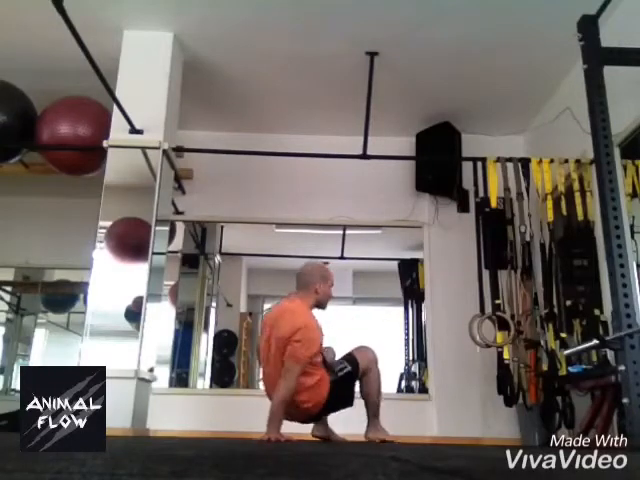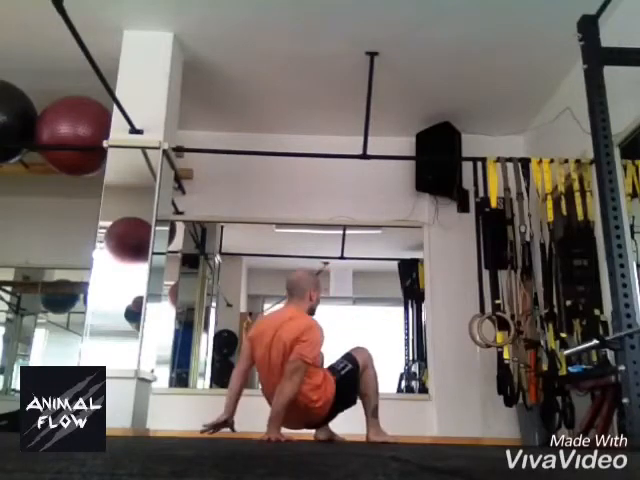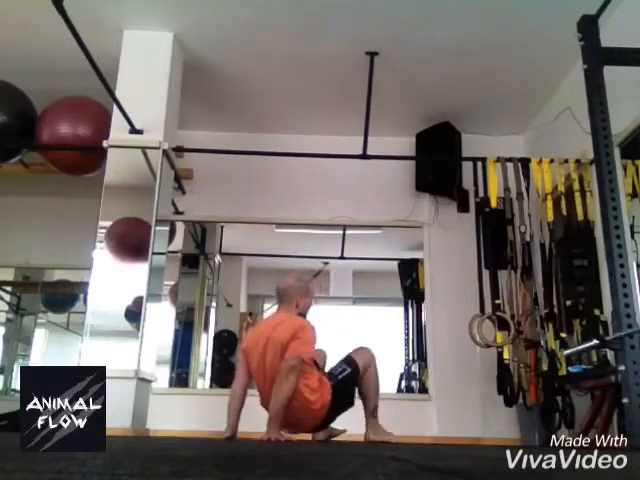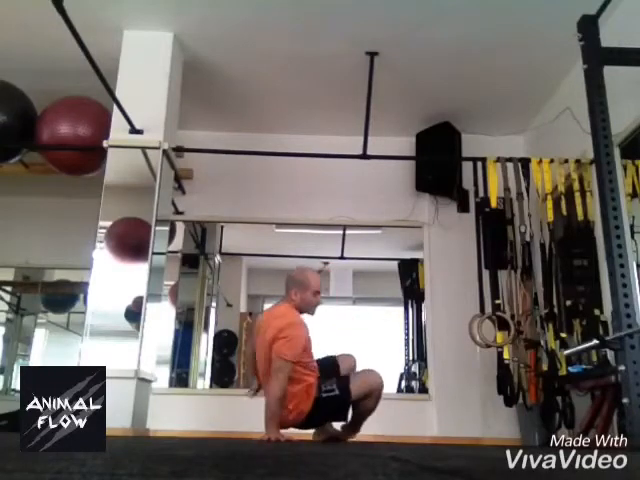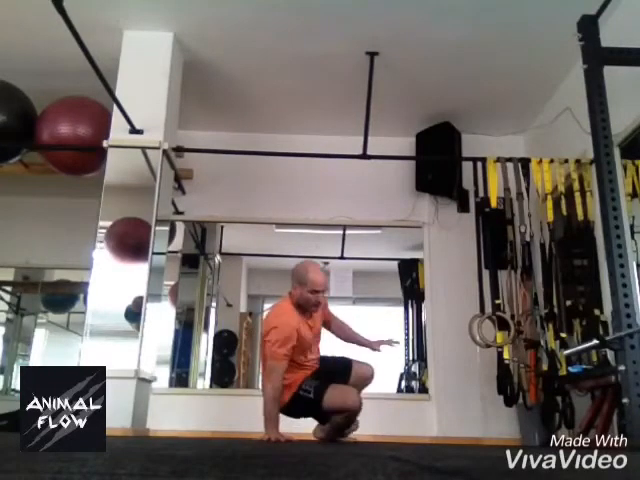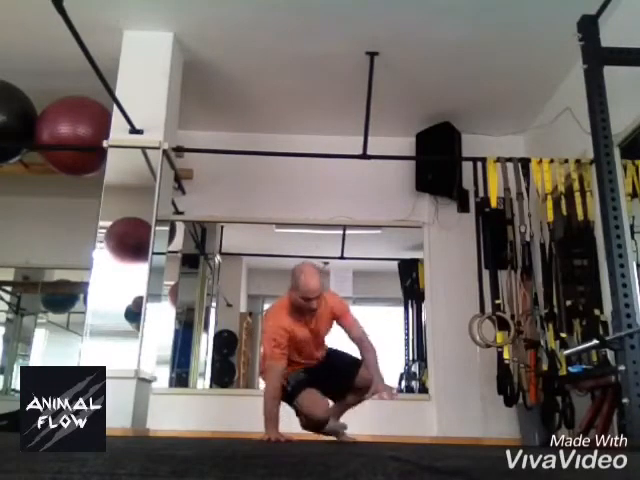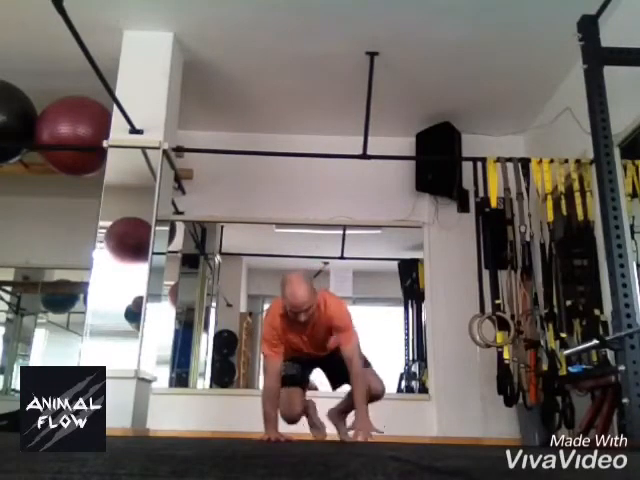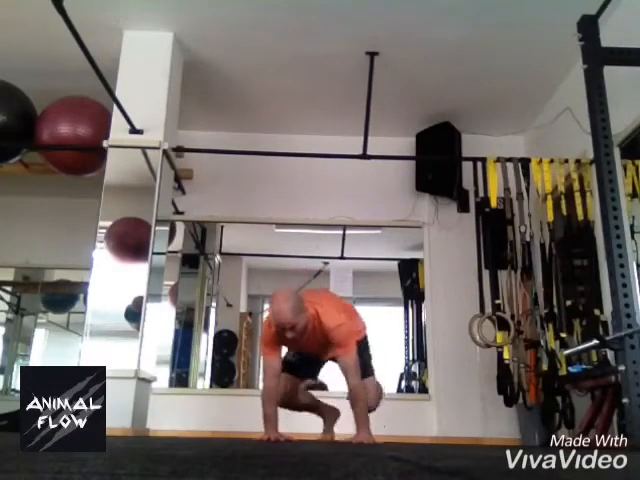
dt=0.2s
person 1, frame 1
left shoulder: (277, 310)
right shoulder: (306, 324)
right elbow: (288, 379)
right wrist: (272, 430)
left hip: (291, 400)
right hip: (308, 402)
left knee: (328, 354)
right knee: (366, 356)
left ankle: (321, 426)
right ankle: (373, 427)
person 1, frame 2
left shoulder: (261, 324)
right shoulder: (309, 327)
left elbow: (240, 372)
right elbow: (290, 381)
left wrist: (227, 415)
right wrist: (272, 429)
left hip: (290, 414)
right hip: (317, 406)
right knee: (362, 355)
left ankle: (323, 429)
right ankle: (374, 429)
person 1, frame 3
left shoulder: (252, 334)
right shoulder: (300, 328)
left elbow: (239, 384)
right elbow: (287, 379)
left wrist: (231, 429)
right wrist: (273, 429)
right hip: (313, 412)
left knee: (319, 355)
right knee: (365, 356)
left ankle: (321, 429)
right ankle: (373, 428)
person 1, frame 4
left shoulder: (267, 317)
right shoulder: (292, 326)
left elbow: (257, 354)
right elbow: (278, 378)
left wrist: (261, 382)
right wrist: (272, 429)
left hip: (292, 400)
right hip: (302, 407)
left knee: (348, 362)
right knee: (373, 381)
left ankle: (324, 427)
right ankle: (349, 430)
person 1, frame 5
left shoulder: (316, 305)
right shoulder: (282, 322)
left elbow: (333, 323)
right elbow: (273, 378)
left wrist: (369, 344)
right wrist: (272, 430)
left hip: (311, 367)
right hip: (291, 389)
left knee: (366, 373)
right knee: (352, 401)
left ankle: (331, 424)
right ankle: (327, 431)
person 1, frame 6
left shoulder: (331, 301)
right shoulder: (278, 321)
left elbow: (361, 339)
right elbow: (273, 377)
left wrist: (378, 380)
right wrist: (271, 430)
left hip: (320, 358)
right hip: (289, 371)
left knee: (371, 380)
right knee: (319, 414)
left ankle: (331, 418)
right ankle: (316, 424)
person 1, frame 7
left shoulder: (333, 307)
right shoulder: (274, 319)
left elbow: (354, 361)
right elbow: (272, 377)
left wrist: (362, 416)
right wrist: (271, 430)
left hip: (332, 347)
right hip: (294, 354)
left knee: (376, 390)
right knee: (291, 413)
left ankle: (338, 414)
right ankle: (309, 409)
person 1, frame 8
left shoulder: (333, 320)
right shoulder: (272, 326)
left elbow: (353, 378)
right elbow: (271, 379)
left wrist: (363, 431)
right wrist: (270, 430)
left hip: (353, 337)
left knee: (369, 402)
right knee: (280, 396)
right ankle: (328, 413)
